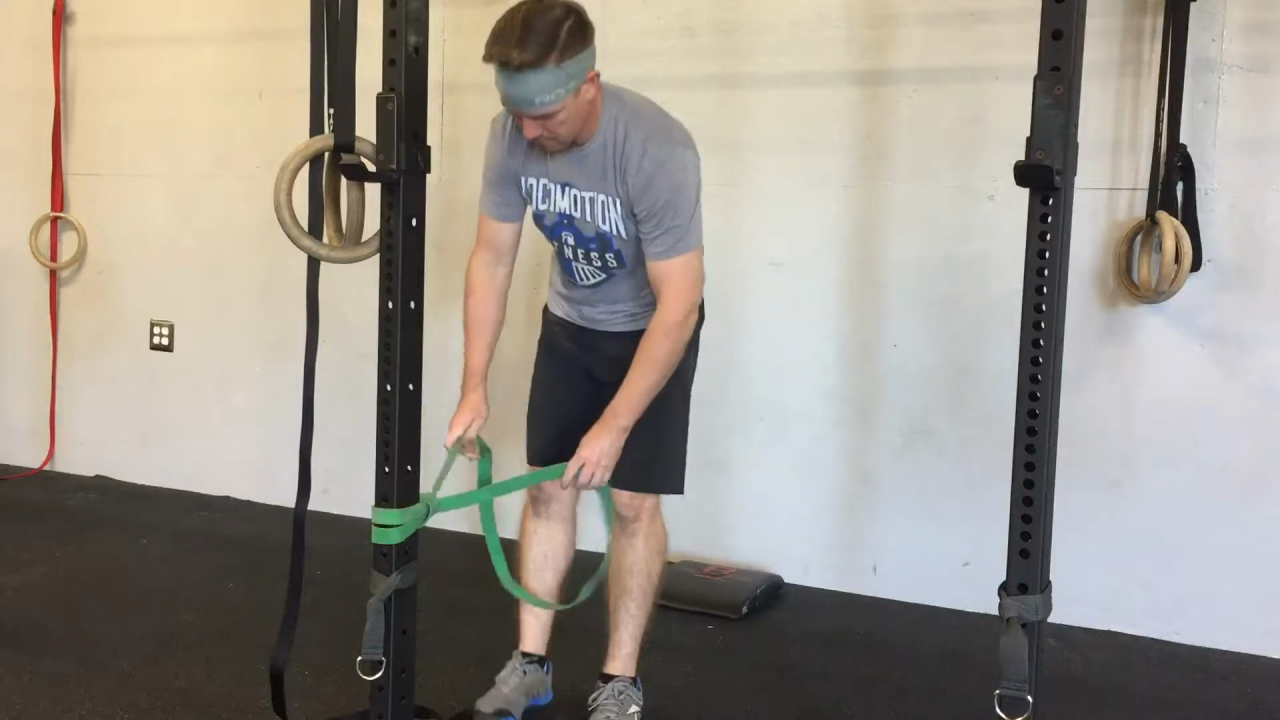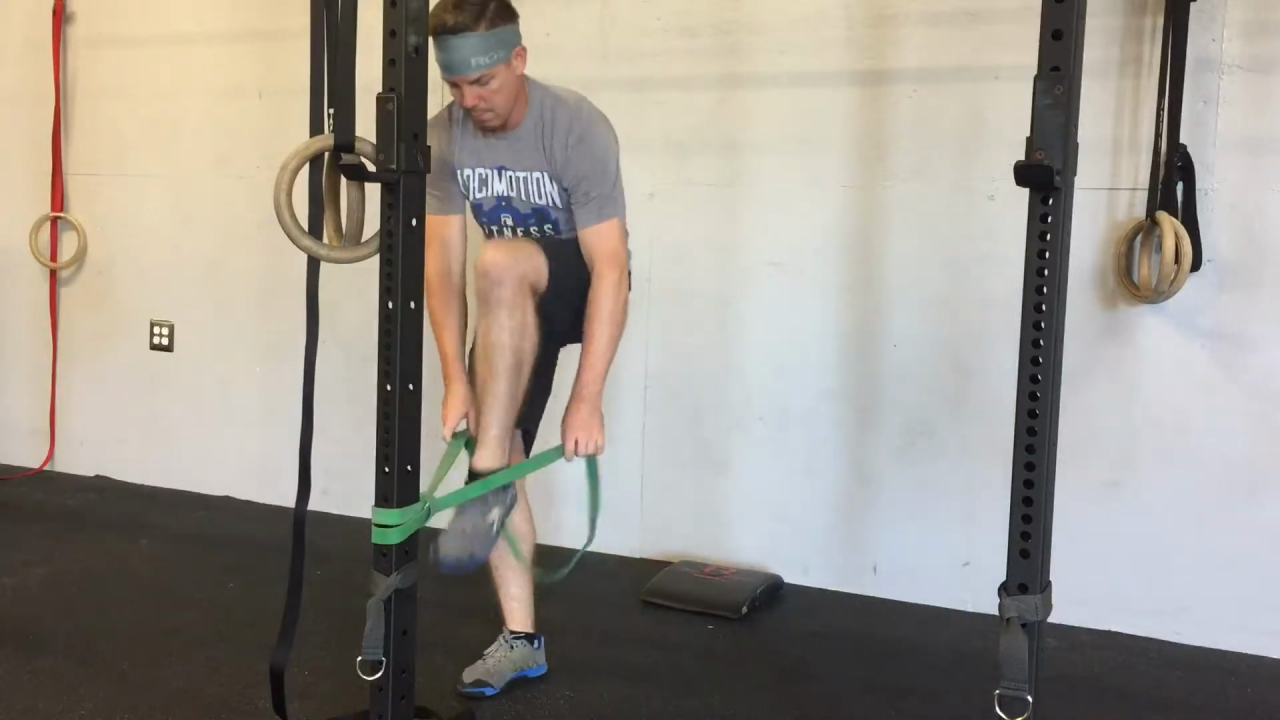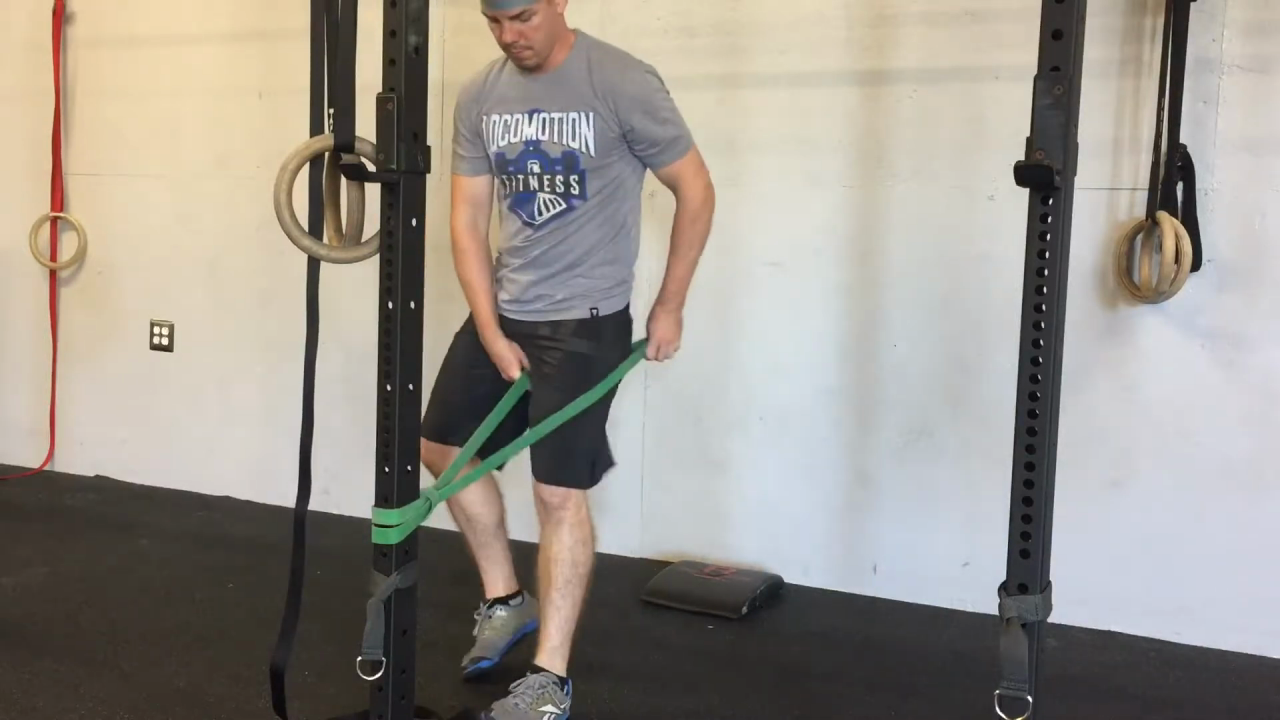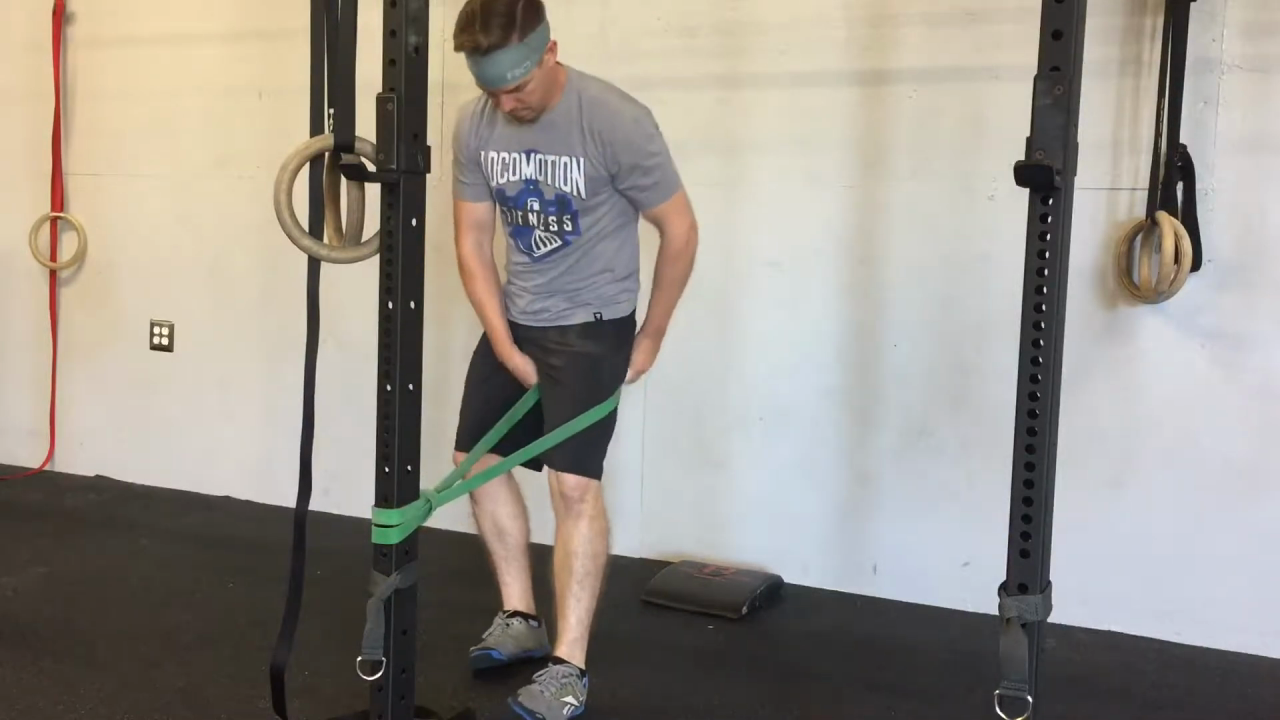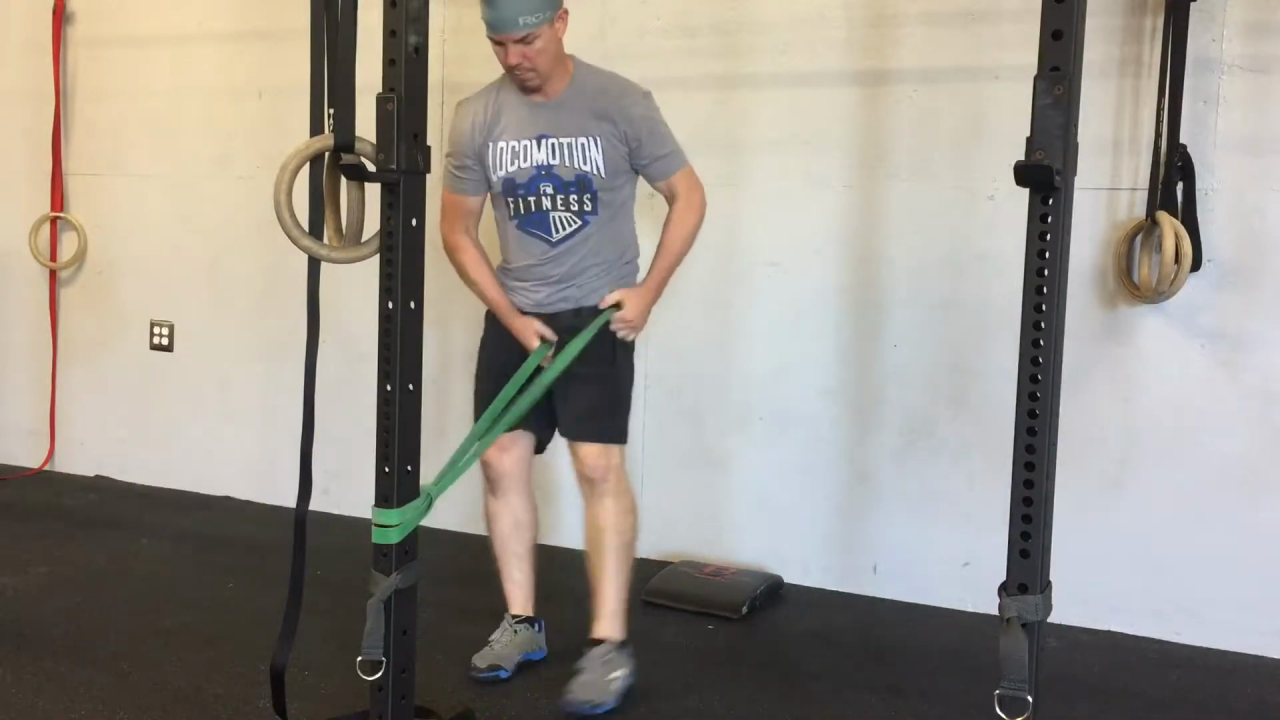
dt=1s
person 1, frame 1
left shoulder: (658, 151)
right shoulder: (511, 137)
left elbow: (678, 308)
right elbow: (490, 261)
left wrist: (614, 427)
right wrist: (474, 387)
left hip: (651, 331)
right hip: (570, 324)
left knee: (633, 503)
right knee: (548, 489)
right ankle: (531, 661)
person 1, frame 2
left shoulder: (577, 129)
right shoulder: (444, 137)
left elbow: (610, 271)
right elbow: (442, 261)
left wrist: (587, 402)
right wrist: (456, 381)
left hip: (575, 275)
right hip: (512, 301)
left knee: (498, 265)
right knee: (497, 459)
left ankle: (490, 479)
right ankle: (522, 639)
person 1, frame 3
left shoulder: (623, 85)
right shoulder: (480, 95)
left elbow: (696, 192)
right elbow: (467, 220)
left wrist: (669, 305)
right wrist: (490, 331)
left hip: (584, 321)
right hip: (503, 313)
left knee: (558, 492)
right knee: (443, 448)
right ankle: (505, 600)
person 1, frame 4
left shoulder: (615, 121)
right shoulder: (474, 125)
left elbow: (680, 231)
right elbow: (472, 244)
left wrist: (651, 336)
right wrist: (505, 348)
left hip: (592, 326)
right hip: (516, 321)
left knee: (573, 485)
right knee: (478, 460)
right ankle: (521, 617)
person 1, frame 5
left shoulder: (621, 104)
right shoulder: (476, 116)
left elbow: (688, 198)
right elbow: (457, 230)
left wrist: (646, 295)
right wrist: (508, 313)
left hip: (599, 312)
right hip: (517, 316)
left knee: (600, 466)
right knee: (502, 462)
left ankle: (608, 644)
right ankle: (522, 622)
